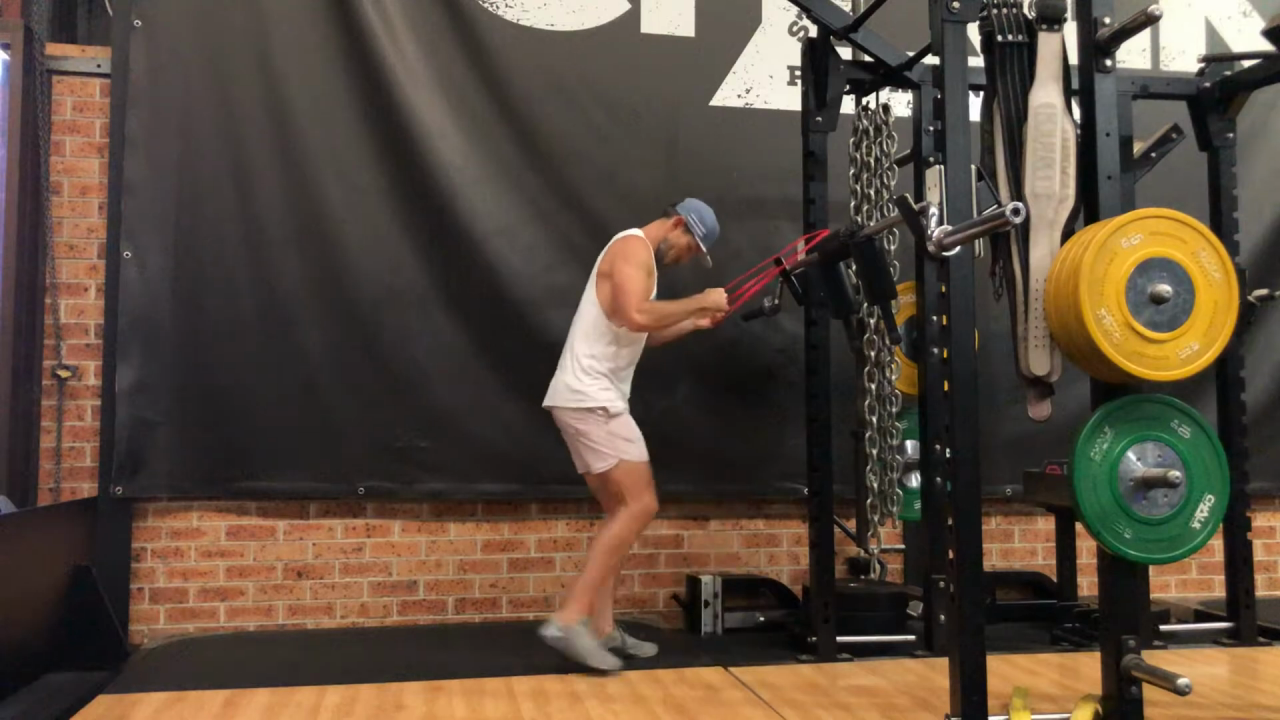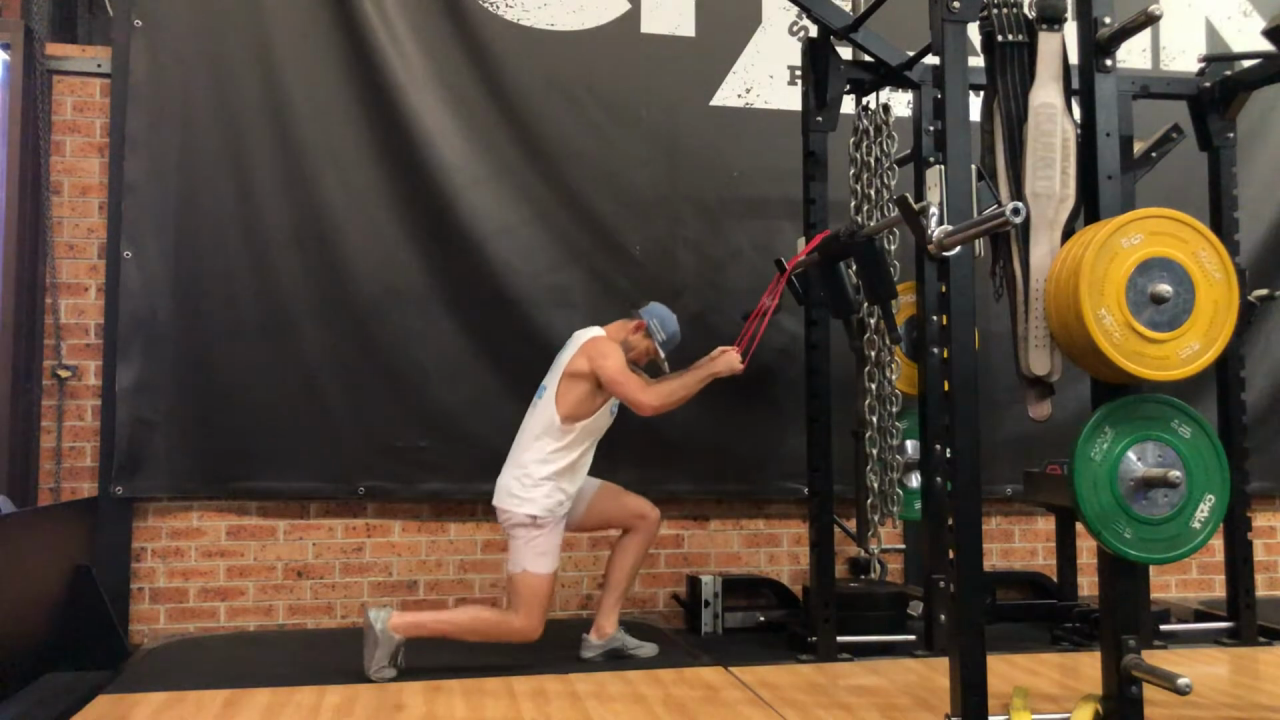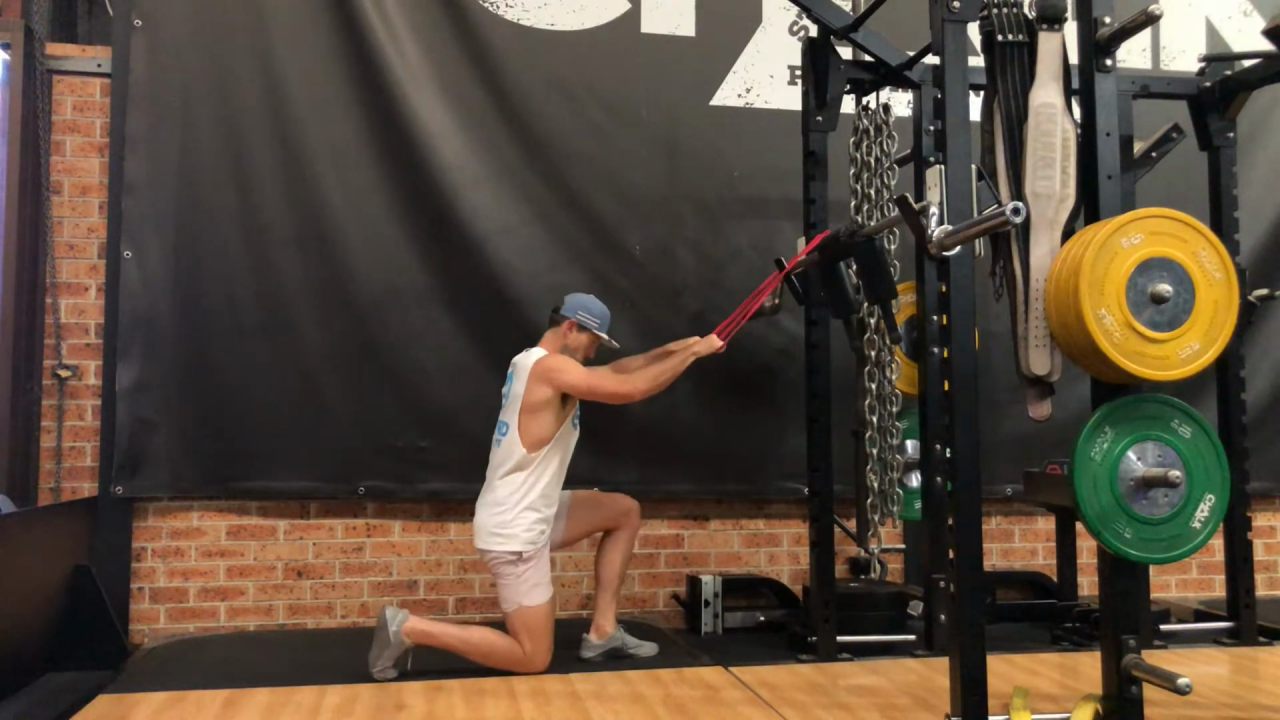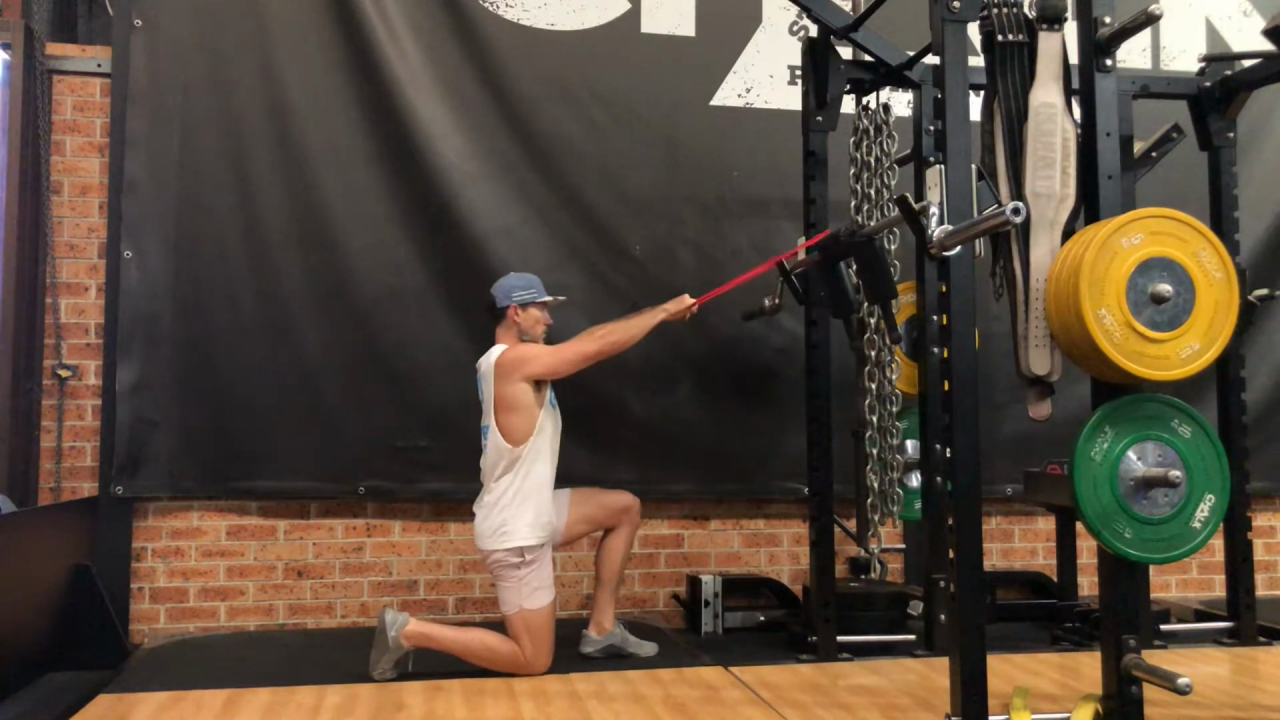
dt=0.5s
person 1, frame 1
left shoulder: (642, 253)
right shoulder: (632, 245)
left elbow: (638, 330)
right elbow: (637, 316)
left wrist: (698, 320)
right wrist: (703, 302)
left hip: (598, 396)
right hip: (590, 396)
left knee: (624, 509)
right knee: (639, 505)
left ankle: (600, 627)
right ankle: (572, 618)
person 1, frame 2
left shoulder: (598, 345)
right shoulder: (600, 347)
left elbow: (645, 391)
right elbow: (647, 402)
left wrist: (702, 366)
right wrist: (713, 372)
left hip: (558, 484)
right hip: (532, 496)
left knee: (646, 518)
right knee: (525, 623)
left ankle: (603, 632)
right ankle: (394, 625)
person 1, frame 3
left shoulder: (538, 364)
right shoulder: (549, 367)
left elbow: (616, 370)
right elbow: (631, 388)
left wrist: (677, 347)
right wrist: (693, 353)
left hip: (528, 515)
right hip: (514, 533)
left knee: (626, 511)
right knee: (532, 659)
left ankle: (602, 632)
right ankle: (407, 628)
person 1, frame 4
left shoulder: (512, 361)
right shoulder: (514, 360)
left elbow: (589, 338)
right elbow: (601, 345)
left wrist: (659, 315)
right wrist: (664, 310)
left hip: (528, 515)
right hip: (515, 533)
left knee: (625, 508)
right knee: (533, 662)
left ankle: (602, 630)
right ankle: (406, 631)
